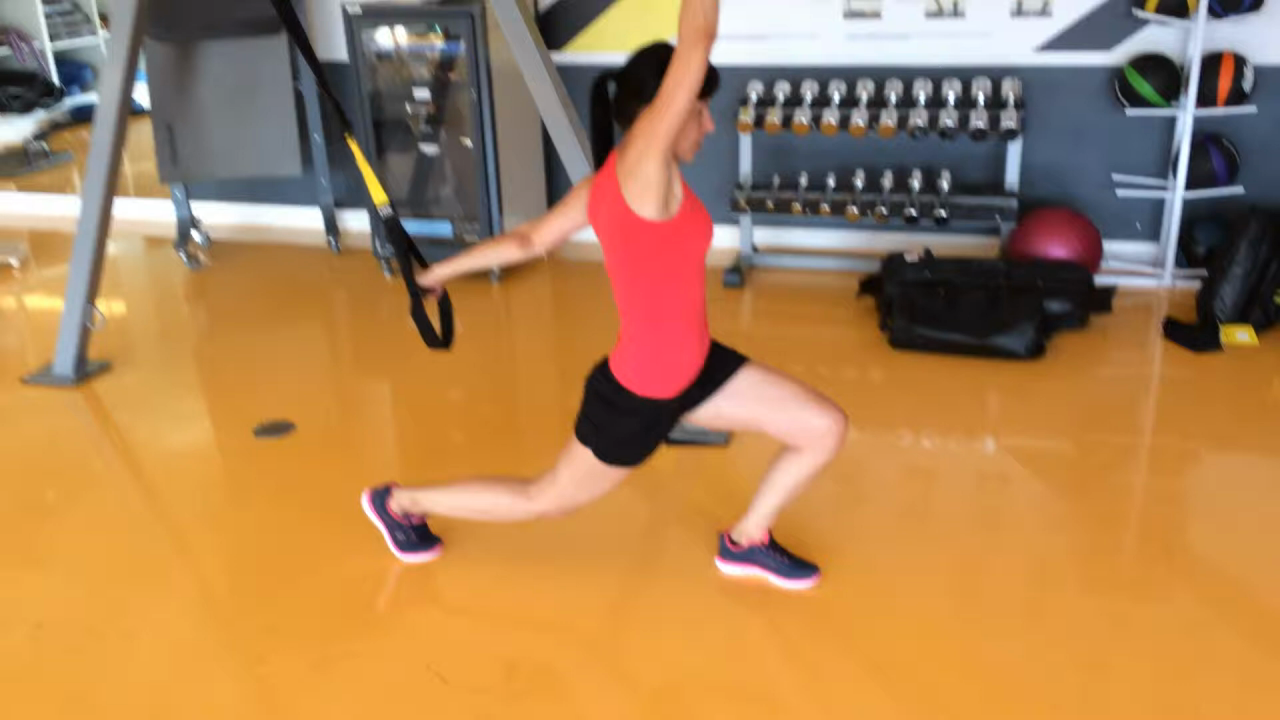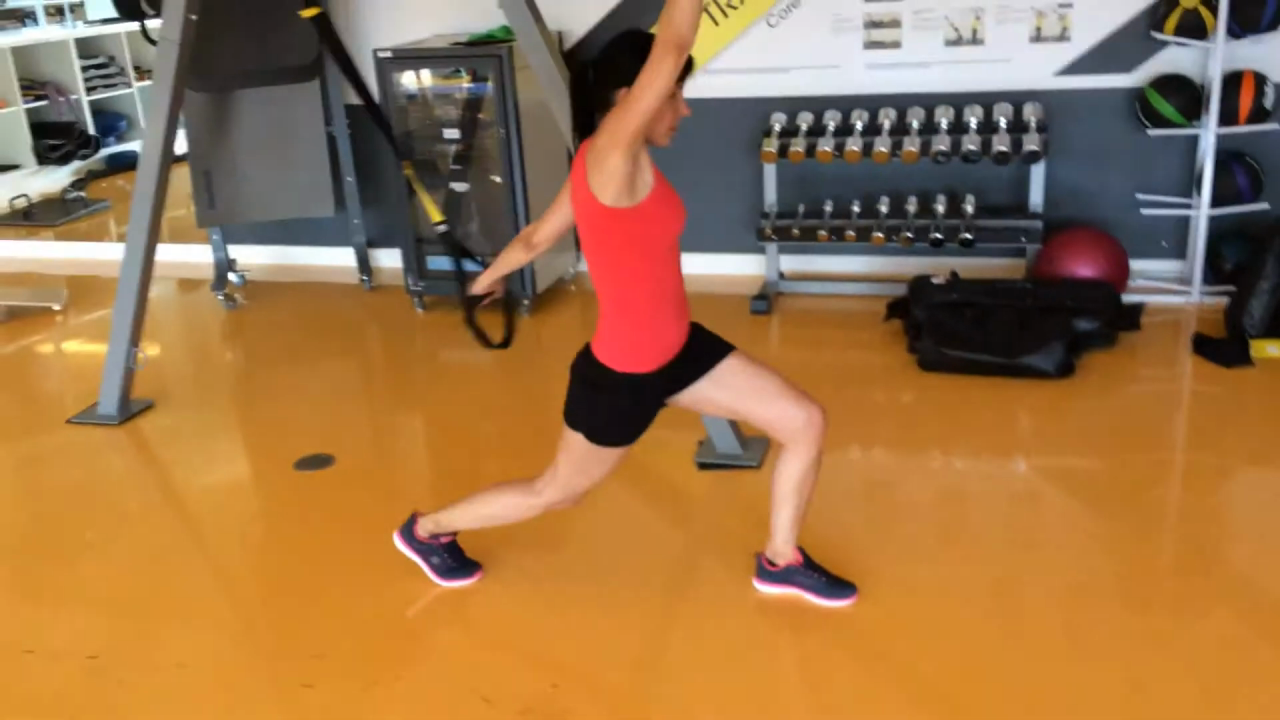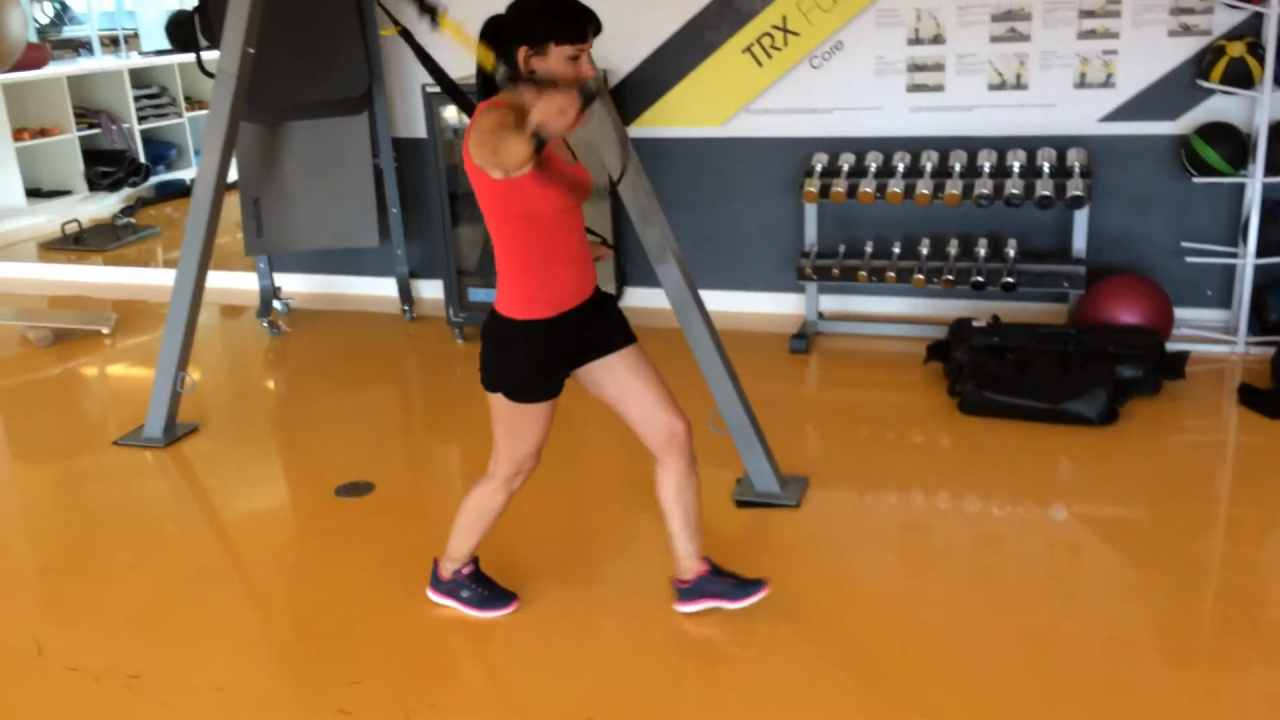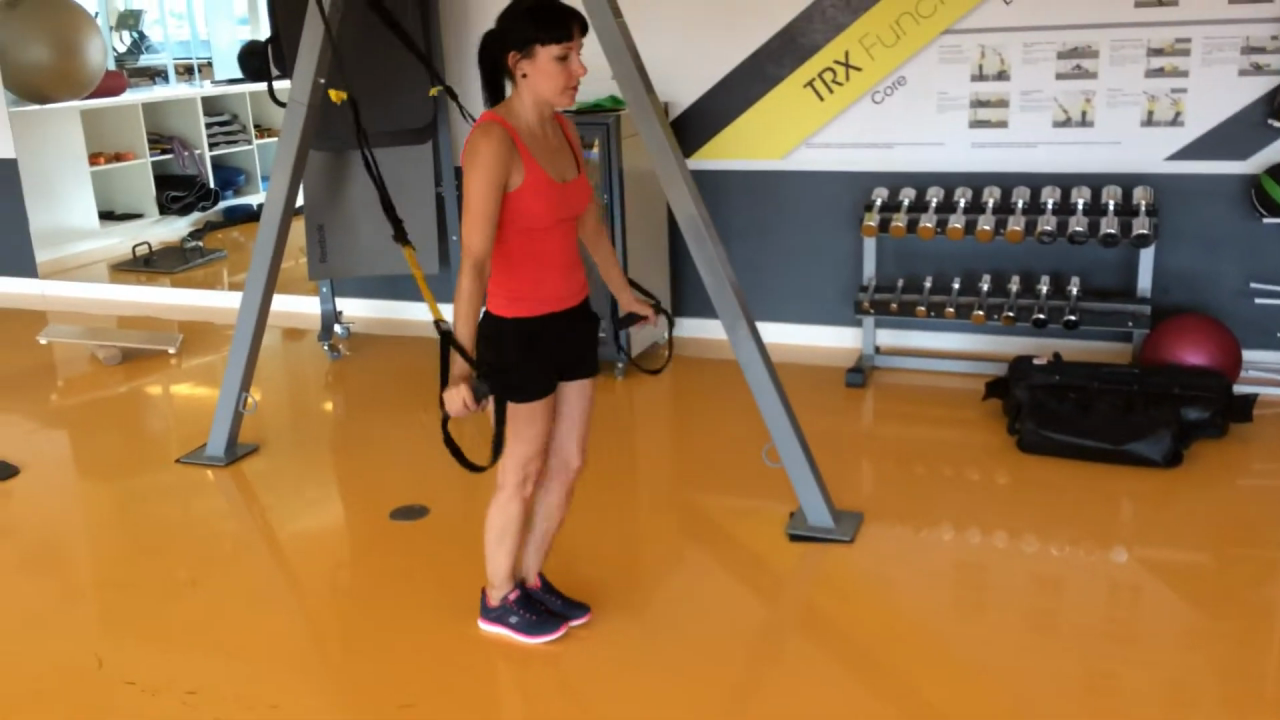
dt=0.4s
person 1, frame 1
left shoulder: (611, 182)
right shoulder: (641, 166)
left elbow: (528, 240)
left wrist: (444, 269)
left hip: (690, 366)
right hip: (641, 393)
left knee: (825, 427)
right knee: (546, 499)
left ankle: (746, 540)
right ankle: (398, 503)
person 1, frame 2
left shoulder: (596, 171)
right shoulder: (610, 155)
left elbow: (534, 236)
left wrist: (490, 277)
left hip: (674, 345)
right hip: (622, 373)
left knee: (805, 423)
right knee: (558, 490)
left ankle: (781, 560)
right ankle: (425, 530)
person 1, frame 3
left shoulder: (549, 123)
right shoulder: (492, 123)
right elbow: (511, 145)
right wrist: (539, 116)
left hip: (588, 314)
right hip: (527, 331)
left knee: (673, 435)
right knee: (512, 470)
left ankle: (693, 574)
right ankle: (450, 573)
person 1, frame 4
left shoulder: (562, 129)
right shoulder: (493, 141)
right elbow: (475, 258)
left wrist: (624, 292)
right wrist: (461, 365)
left hip: (572, 322)
right hip: (518, 333)
left knee: (564, 469)
right knee: (520, 478)
left ankle: (530, 581)
right ankle: (498, 600)
